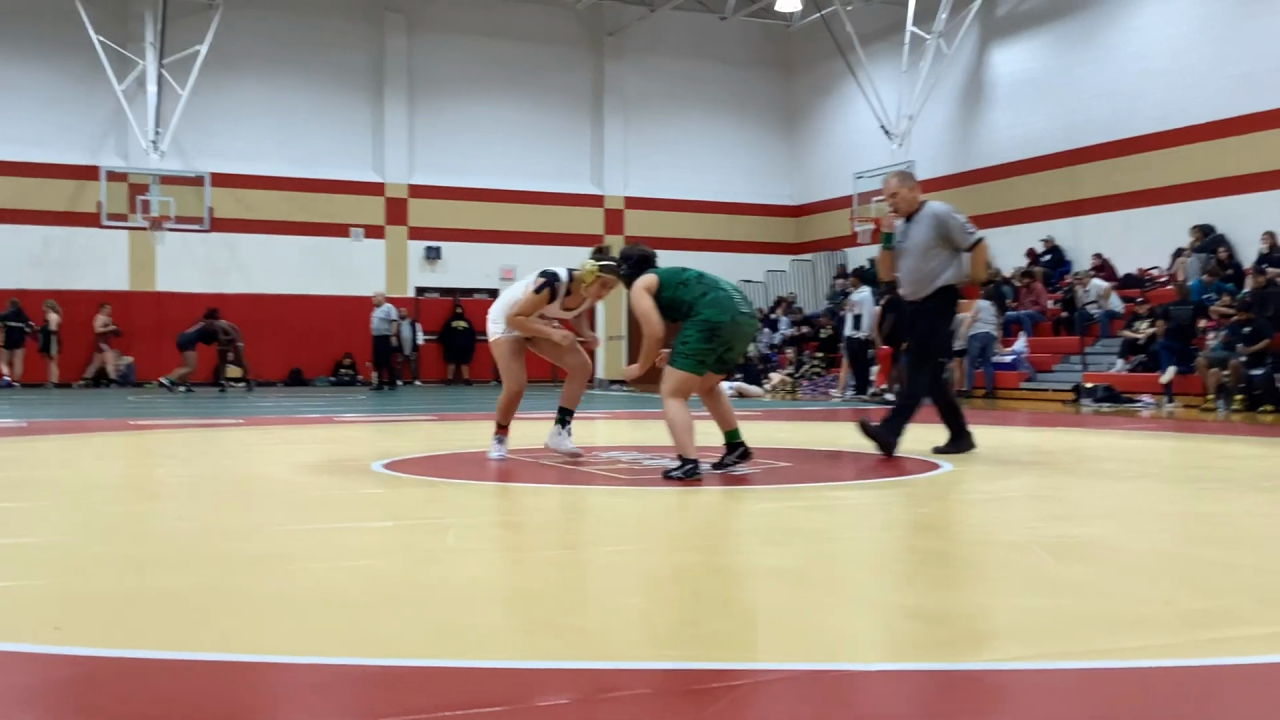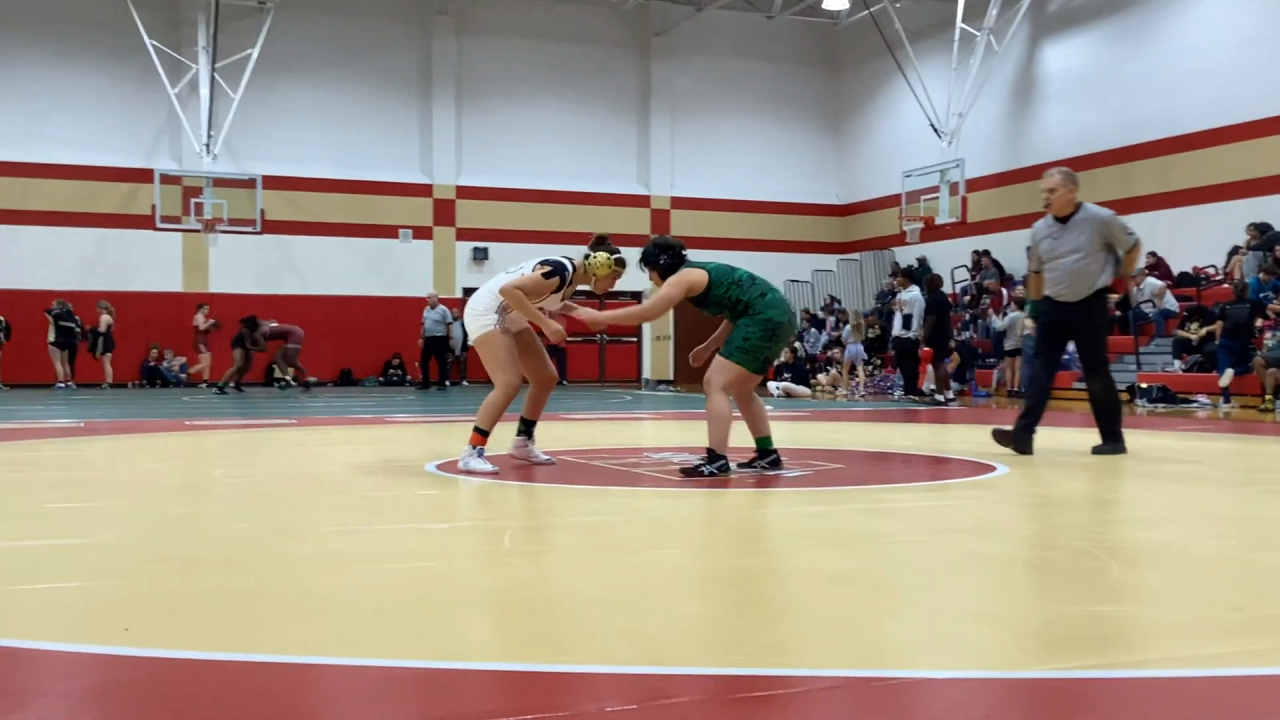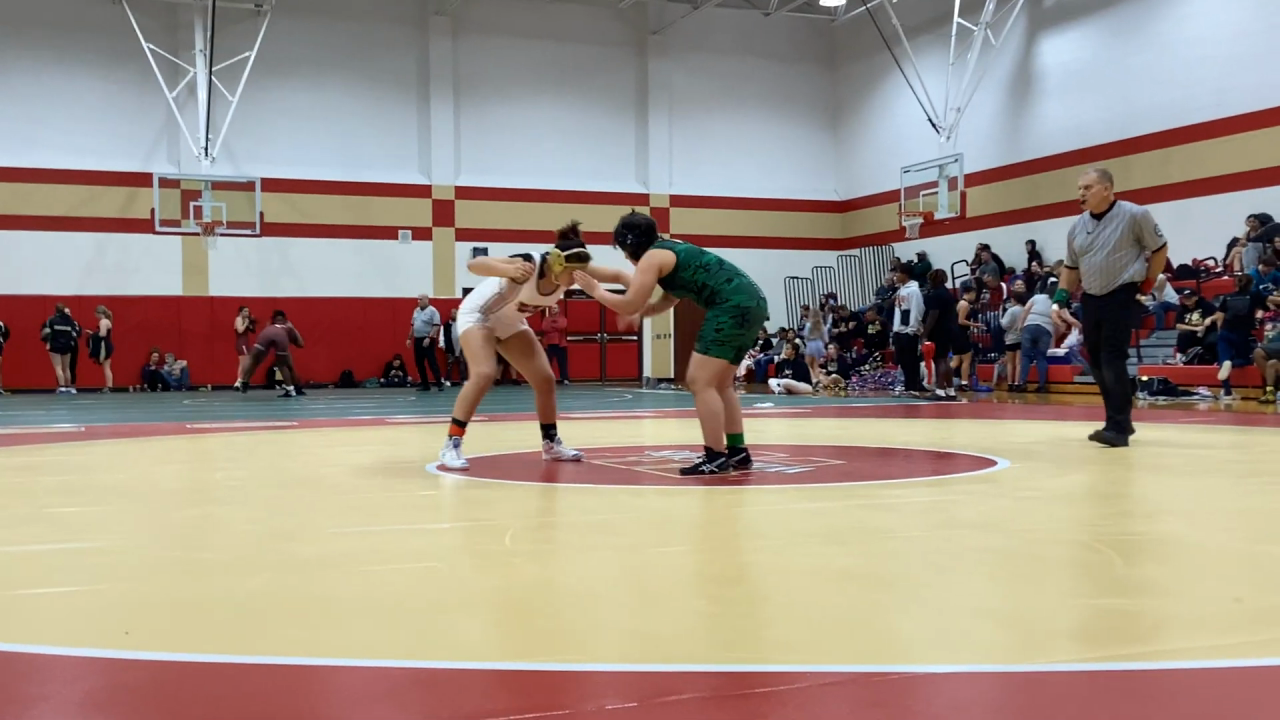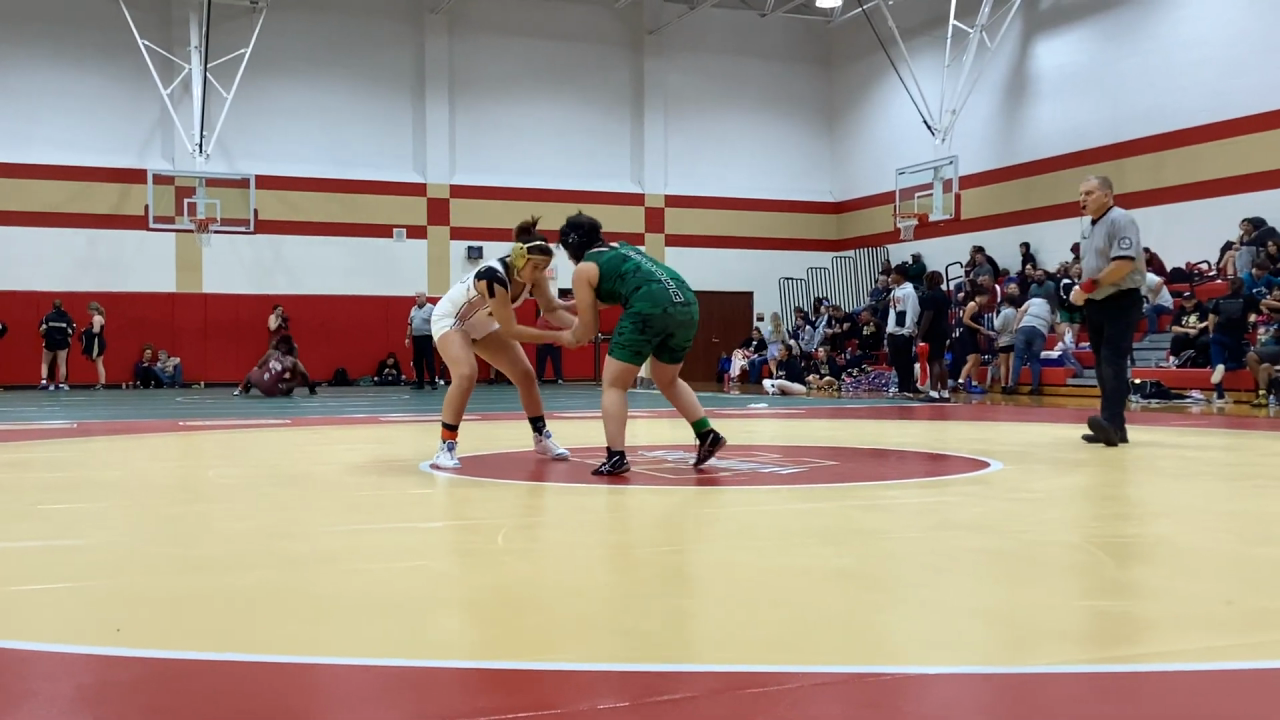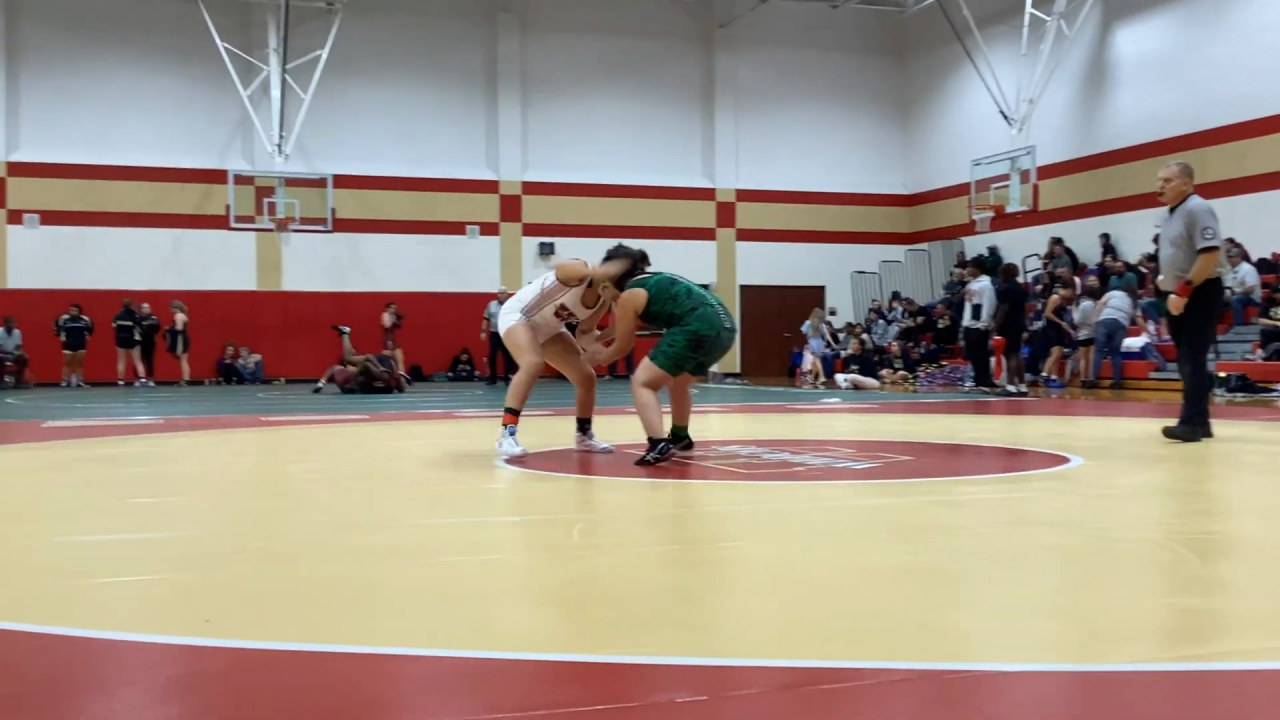
dt=0.7s
person 1, frame 1
left shoulder: (939, 215)
right shoulder: (898, 226)
left elbow: (978, 247)
right elbow: (886, 273)
right wrist: (887, 237)
left hip: (939, 301)
right hip: (915, 304)
left knee: (918, 367)
right knee: (930, 372)
left ankle: (889, 432)
right ankle: (960, 436)
person 1, frame 2
left shoulder: (1100, 219)
right shoulder: (1040, 229)
left elbow: (1132, 247)
right wrist: (1033, 307)
left hip: (1089, 307)
right hip: (1052, 307)
left knee: (1096, 373)
right knee: (1041, 369)
left ankle: (1113, 437)
right ankle: (1022, 434)
person 1, frame 3
left shoulder: (1133, 215)
right shoulder: (1077, 226)
left elbow: (1160, 249)
right elbow: (1072, 267)
left wrist: (1146, 286)
right wrist: (1060, 297)
left hip: (1122, 298)
right hip: (1090, 300)
left knee: (1113, 361)
right knee: (1098, 364)
left ankle: (1117, 427)
right ankle: (1120, 421)
person 1, frame 4
left shoulder: (1119, 220)
right shoulder: (1089, 227)
left elbow: (1125, 263)
left wrist: (1086, 287)
right wrist: (1081, 291)
left hip: (1121, 302)
right hip: (1095, 304)
left knee: (1112, 362)
right knee: (1103, 365)
left ankle: (1110, 421)
right ankle: (1114, 426)
person 1, frame 5
left shoulder: (1198, 210)
right shoulder: (1167, 215)
left elbow: (1211, 255)
left wrist: (1183, 290)
right wrist: (1167, 288)
left hip: (1200, 295)
right hip: (1177, 297)
left knee: (1192, 358)
right knee: (1186, 361)
left ankle: (1191, 423)
right ankle: (1200, 421)
person 2, frame 1
left shoulder: (639, 286)
right shoulder: (674, 279)
left elbow: (655, 334)
left wrist: (639, 368)
right wrist: (675, 356)
left hip: (713, 318)
right hip: (744, 317)
left knee: (673, 393)
right knee: (706, 386)
left ankle: (689, 463)
right ankle: (735, 446)
person 2, frame 2
left shoulder: (683, 277)
right shoulder: (700, 275)
left elbow: (646, 313)
left wrist: (598, 317)
right wrist: (710, 348)
left hip: (765, 319)
right hip: (780, 318)
left knee: (715, 385)
right knee: (740, 390)
left ankle: (717, 460)
right ankle: (767, 454)
person 2, frame 3
left shoulder: (652, 257)
right shoulder: (672, 250)
left elbow: (630, 304)
right elbow: (670, 298)
left wrist: (595, 290)
right wrist: (639, 314)
left hip: (734, 304)
right hip: (752, 302)
left knee: (700, 382)
right knee: (719, 384)
left ankle: (718, 457)
right ankle: (738, 452)
person 2, frame 4
left shoulder: (583, 269)
right shoulder: (621, 248)
left elbow: (588, 328)
left wrist: (573, 338)
left hip: (649, 308)
right hip: (686, 304)
left knee: (613, 384)
right knee: (667, 380)
left ankle: (616, 457)
right ankle: (707, 434)
person 2, frame 5
left shoulder: (630, 296)
right shoulder: (656, 280)
left elbow: (621, 348)
right elbow: (629, 321)
left wrist: (598, 356)
left hip: (699, 329)
right hip: (724, 327)
left knee: (642, 382)
right knee: (677, 382)
left ankle: (660, 444)
right ankle: (679, 437)
person 3, frame 1
left shoulder: (591, 293)
right shoulder: (553, 282)
left elbow: (578, 316)
right elbow: (514, 317)
left wrist: (587, 333)
right wrist: (552, 334)
left hip: (541, 323)
right hip: (506, 320)
left knee: (581, 366)
right knee: (516, 387)
left ankle: (560, 431)
right ankle: (499, 436)
person 3, frame 2
left shoulder: (573, 275)
right shoulder: (560, 272)
right elbow: (508, 290)
left wrist: (577, 310)
right wrist: (545, 323)
left hip: (510, 318)
right hip: (485, 312)
left knee: (547, 378)
right knee: (509, 384)
left ankle: (523, 443)
right ankle: (472, 454)
person 3, frame 3
left shoulder: (570, 271)
right shoulder: (530, 265)
left elbow: (617, 276)
right elbow: (474, 264)
right wrist: (506, 270)
left hip: (510, 323)
right hip: (476, 313)
left knee: (545, 379)
right knee: (484, 374)
left ankle: (552, 444)
right ankle: (451, 446)
person 3, frame 4
left shoulder: (532, 273)
right shoulder: (493, 276)
left elbow: (551, 308)
right elbow: (511, 330)
left wrist: (577, 323)
right wrist: (558, 336)
left hip: (483, 325)
right hip: (450, 320)
left knee: (525, 374)
right knee: (466, 375)
left ankle: (542, 439)
right ankle: (445, 447)
person 3, frame 5
left shoulder: (604, 300)
right shoulder: (581, 274)
left elbow: (585, 334)
right elbow: (565, 266)
left wrist: (601, 343)
left hip: (548, 327)
right hip: (519, 318)
left knee: (586, 377)
right knee: (533, 365)
left ankle: (584, 437)
right ankle: (507, 435)
